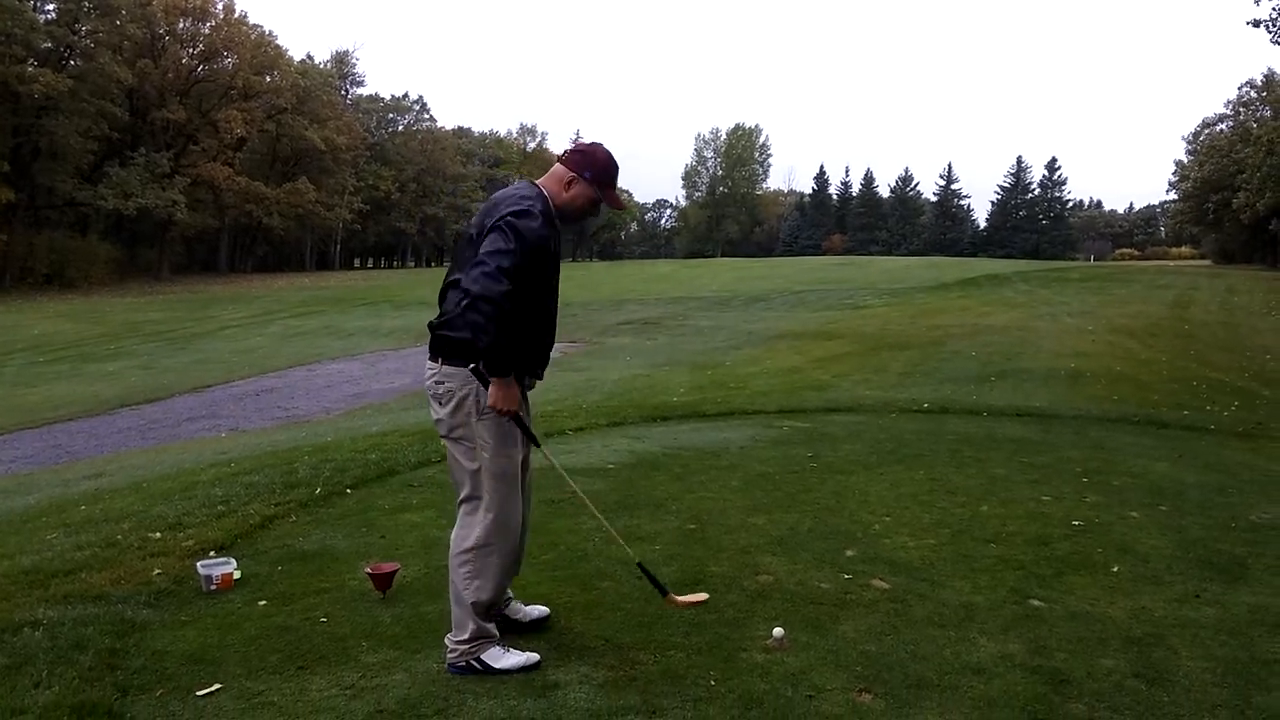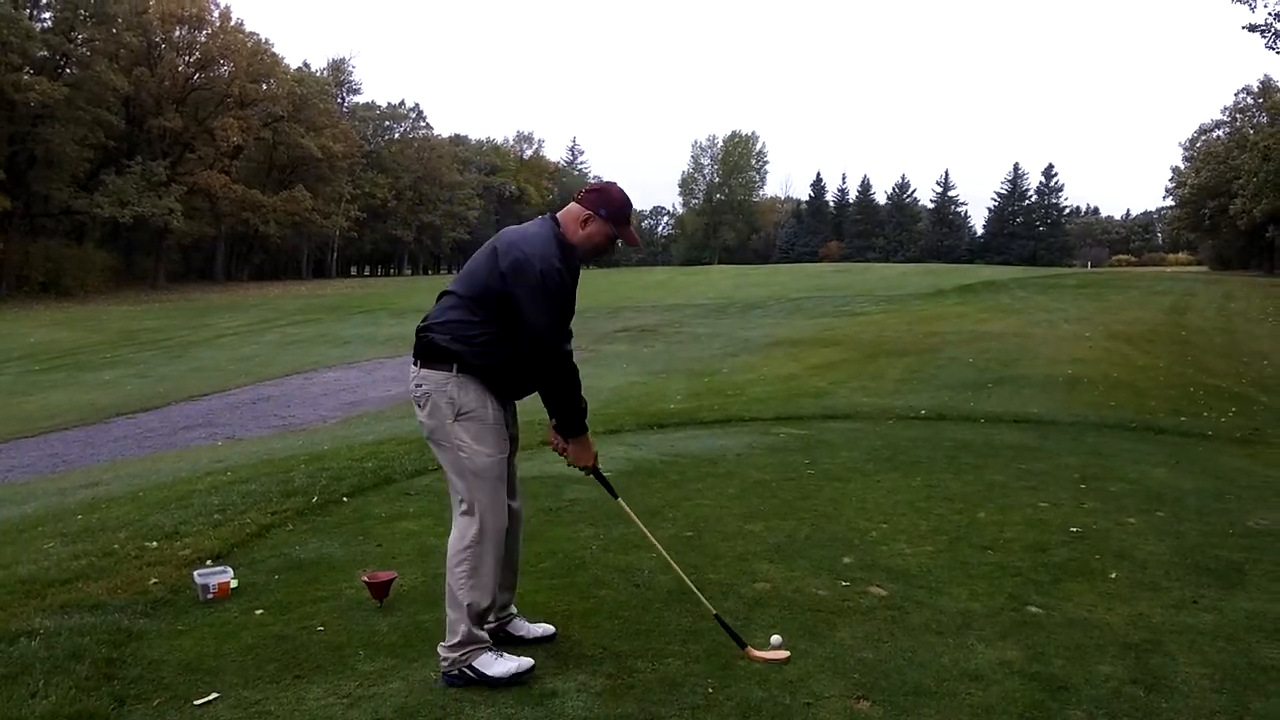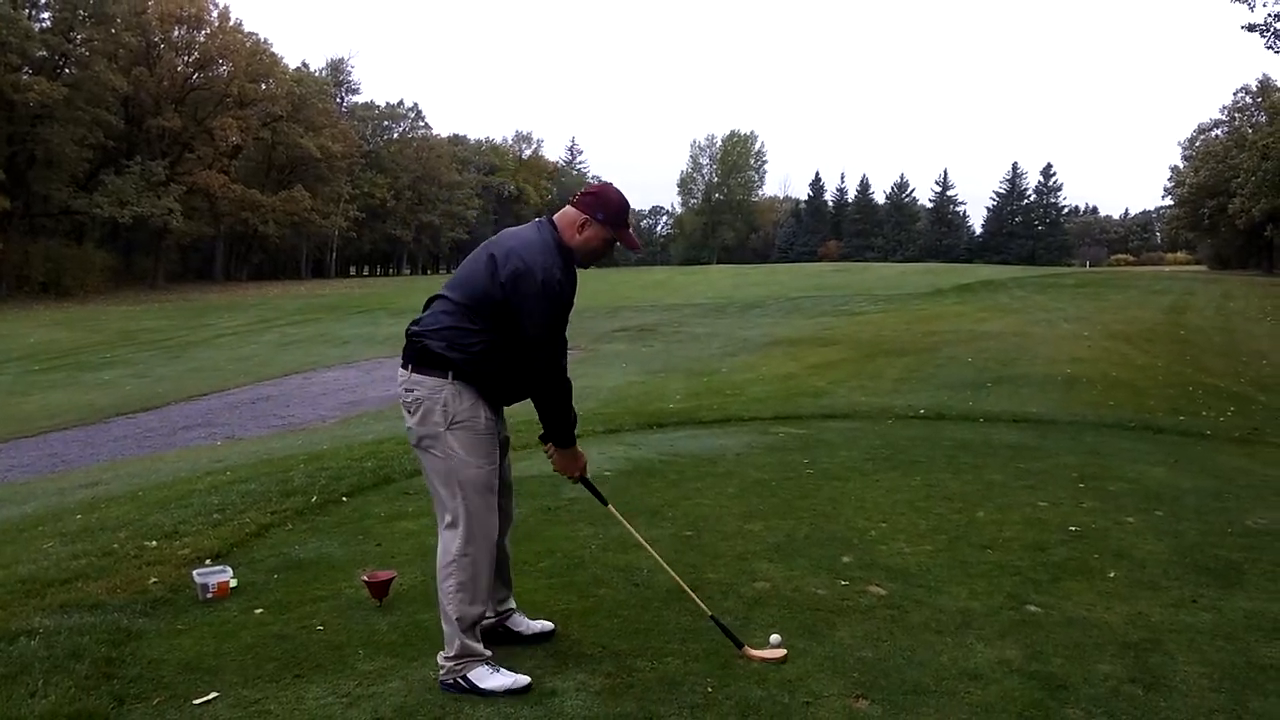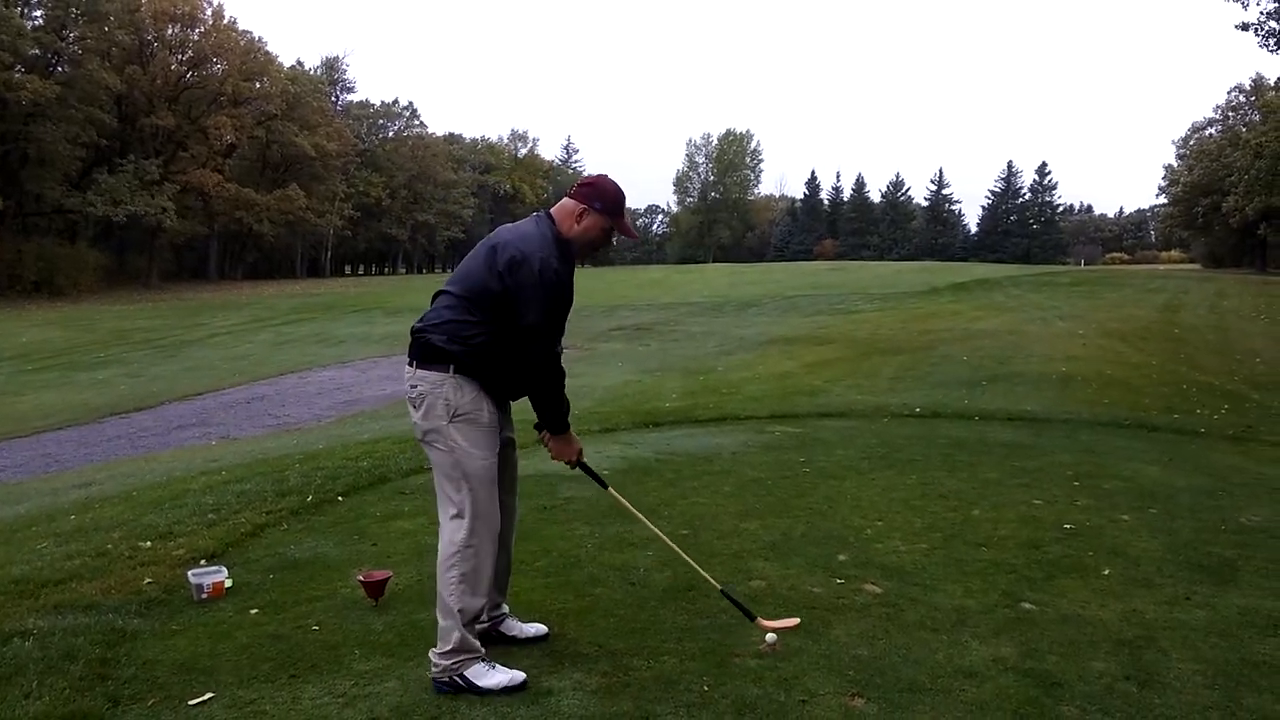
dt=0.5s
person 1, frame 1
left shoulder: (528, 211)
right shoulder: (525, 214)
right elbow: (487, 289)
left wrist: (517, 368)
right wrist: (504, 375)
left hip: (489, 372)
right hip: (472, 375)
left knee: (509, 495)
right knee: (488, 505)
left ankle: (494, 603)
right ankle: (469, 645)
person 1, frame 2
left shoulder: (545, 248)
right shoulder: (538, 257)
left elbow: (547, 349)
right elbow: (548, 354)
left wrist: (562, 421)
right wrist: (576, 431)
left hip: (482, 380)
right hip: (453, 380)
left knee: (503, 506)
right knee: (481, 508)
left ankle: (496, 616)
right ankle: (463, 650)
person 1, frame 3
left shoulder: (536, 247)
right shoulder: (538, 266)
left elbow: (539, 357)
right elbow: (544, 364)
left wrist: (557, 433)
right wrist: (565, 442)
left hip: (468, 384)
right hip: (444, 387)
left knee: (494, 508)
right knee: (468, 520)
left ankle: (494, 612)
right ankle: (461, 661)
person 1, frame 4
left shoulder: (538, 245)
right shoulder: (535, 256)
left elbow: (535, 348)
right elbow: (537, 353)
left wrist: (552, 421)
right wrist: (559, 429)
left hip: (478, 382)
right hip: (450, 383)
left knee: (497, 508)
right knee: (470, 514)
left ankle: (488, 615)
right ankle: (456, 658)
